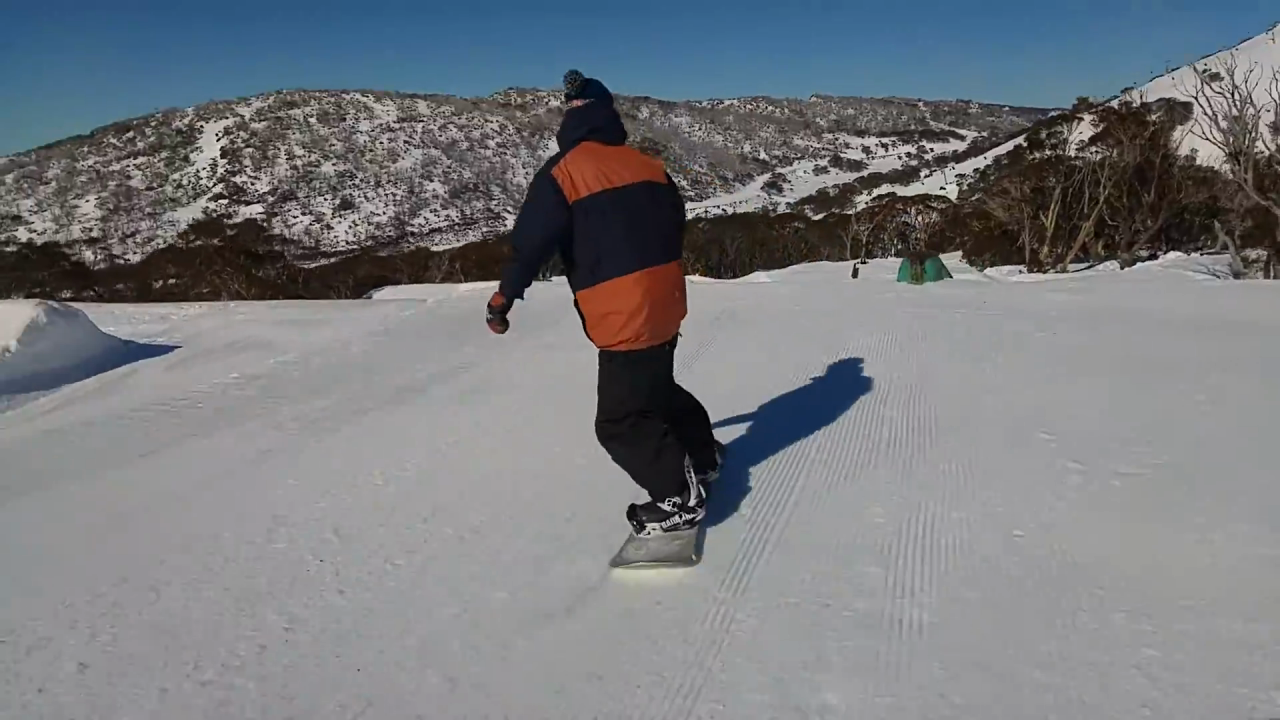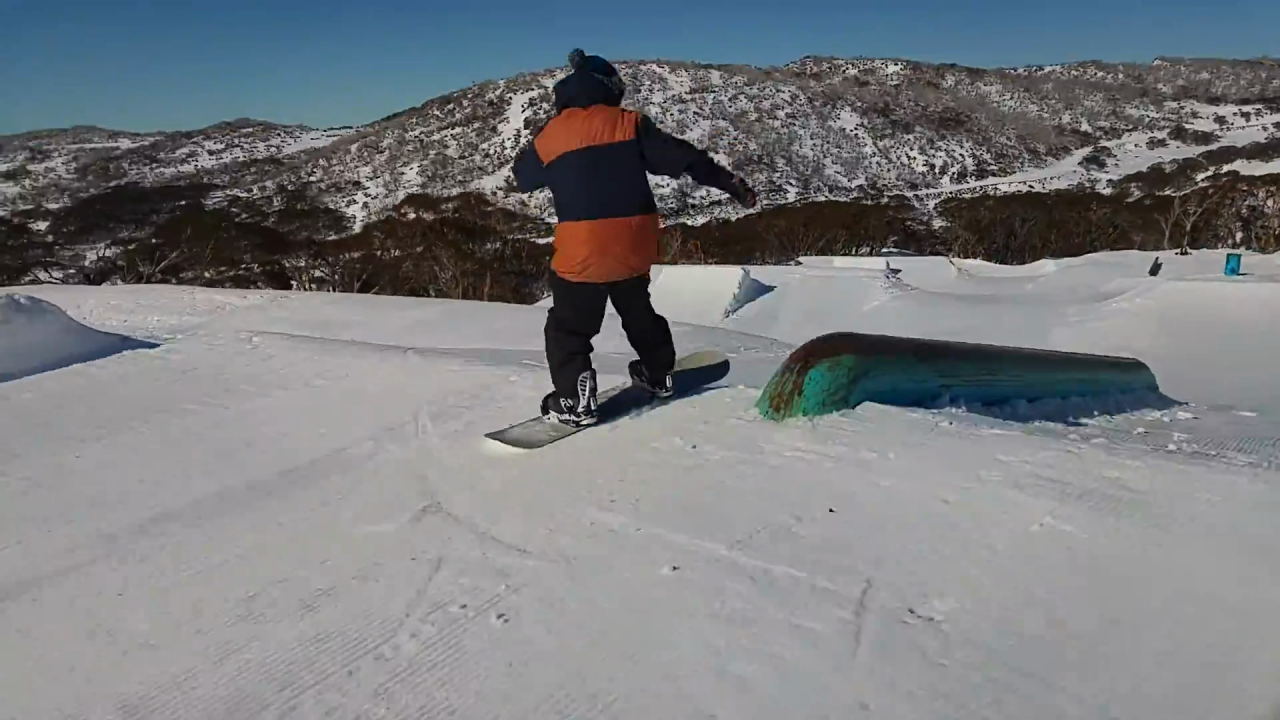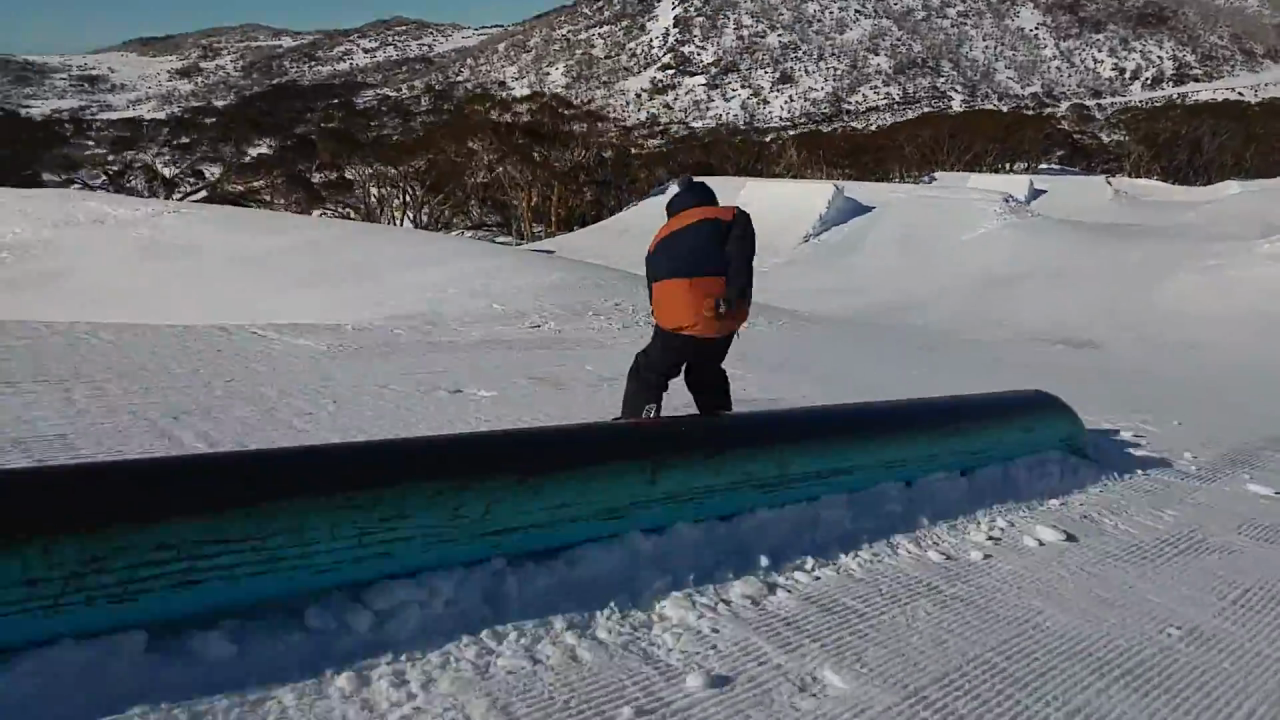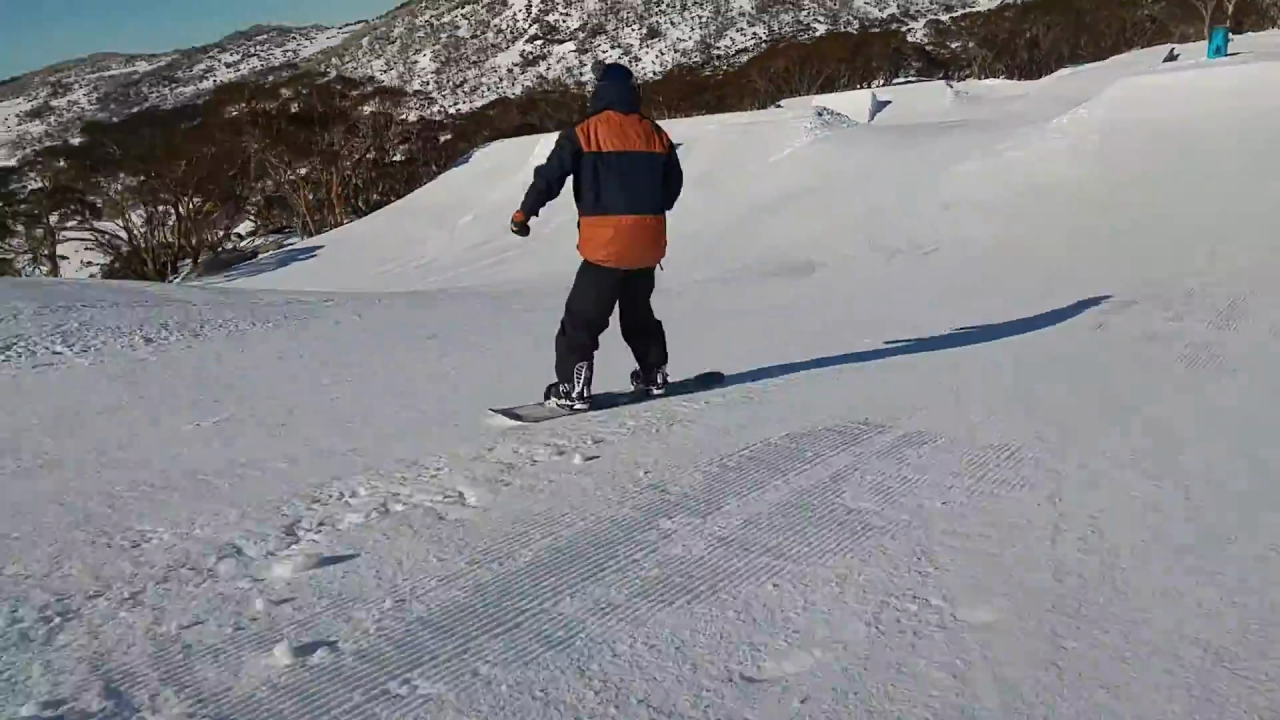
dt=1s
person 1, frame 1
left shoulder: (563, 172)
right shoulder: (650, 165)
left elbow: (531, 241)
right elbow: (675, 228)
left wrist: (504, 296)
left hip: (622, 314)
right hip: (664, 301)
left knee: (621, 422)
right knee: (656, 389)
left ankle: (681, 496)
right ankle: (703, 454)
person 1, frame 2
left shoulder: (548, 138)
right shoulder: (630, 124)
left elbow: (524, 175)
right elbow: (682, 157)
right wrist: (732, 182)
left hip: (582, 251)
right hip: (634, 244)
left knee: (567, 328)
right knee: (636, 310)
left ankle: (575, 401)
right ankle: (658, 376)
person 1, frame 3
left shoulder: (660, 240)
right shoulder: (732, 217)
left elbow: (657, 293)
right elbow: (741, 254)
right wrist: (734, 300)
left hip: (679, 313)
right hip: (720, 313)
left knee: (650, 371)
right knee: (704, 372)
person 1, frame 4
left shoulder: (583, 132)
right shoulder: (654, 132)
left elbow: (552, 175)
right elbow: (672, 183)
left wrist: (524, 212)
left hip: (606, 243)
right hip: (648, 241)
left knee: (582, 319)
right knee: (638, 312)
left ankle: (573, 389)
right ankle: (653, 375)
